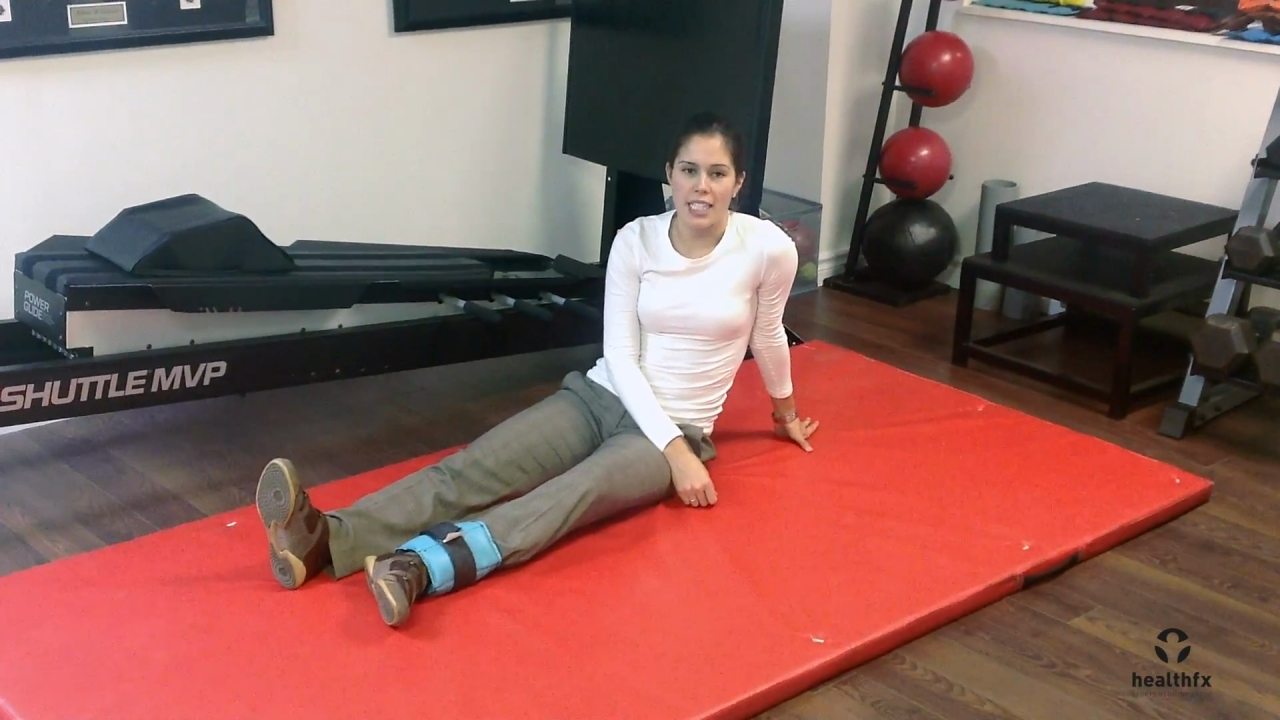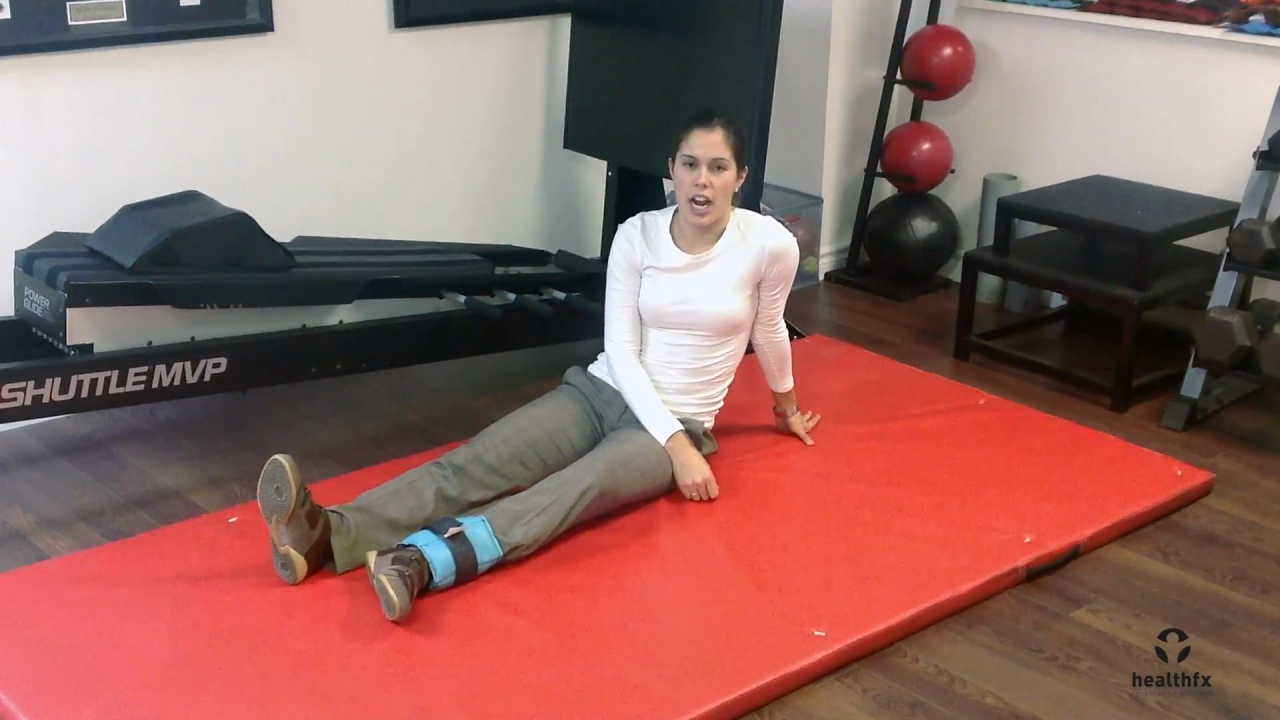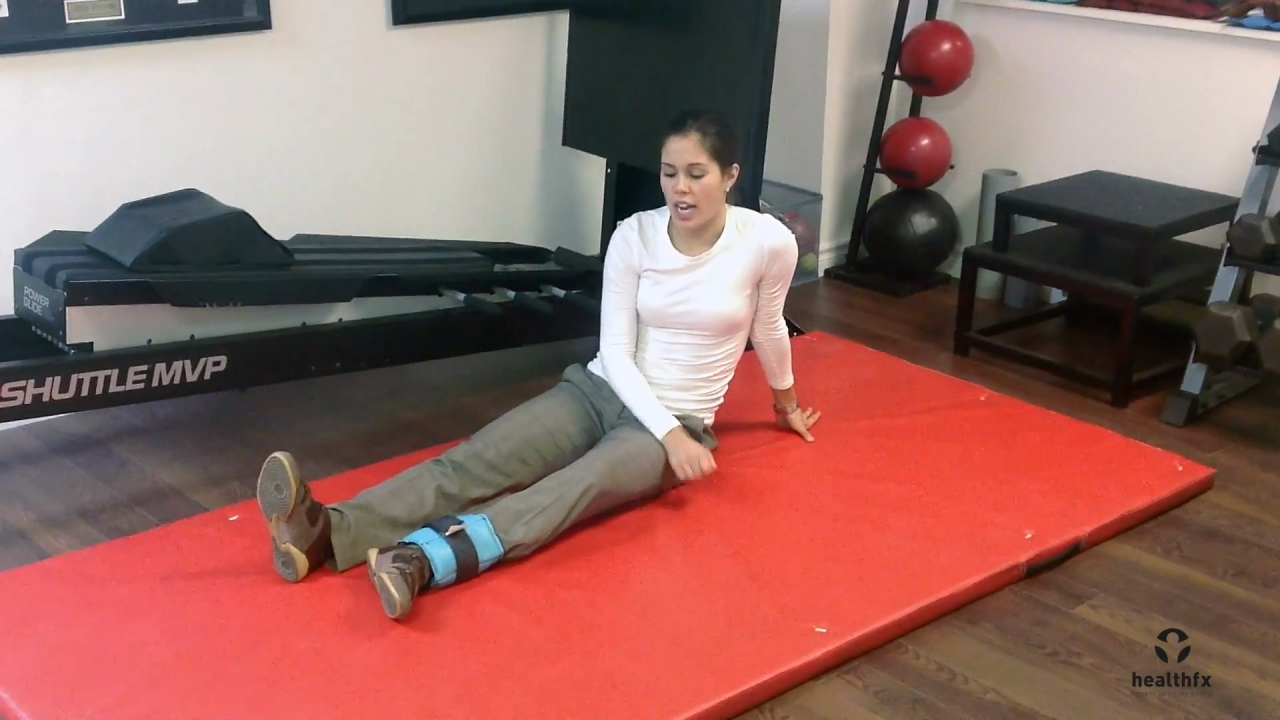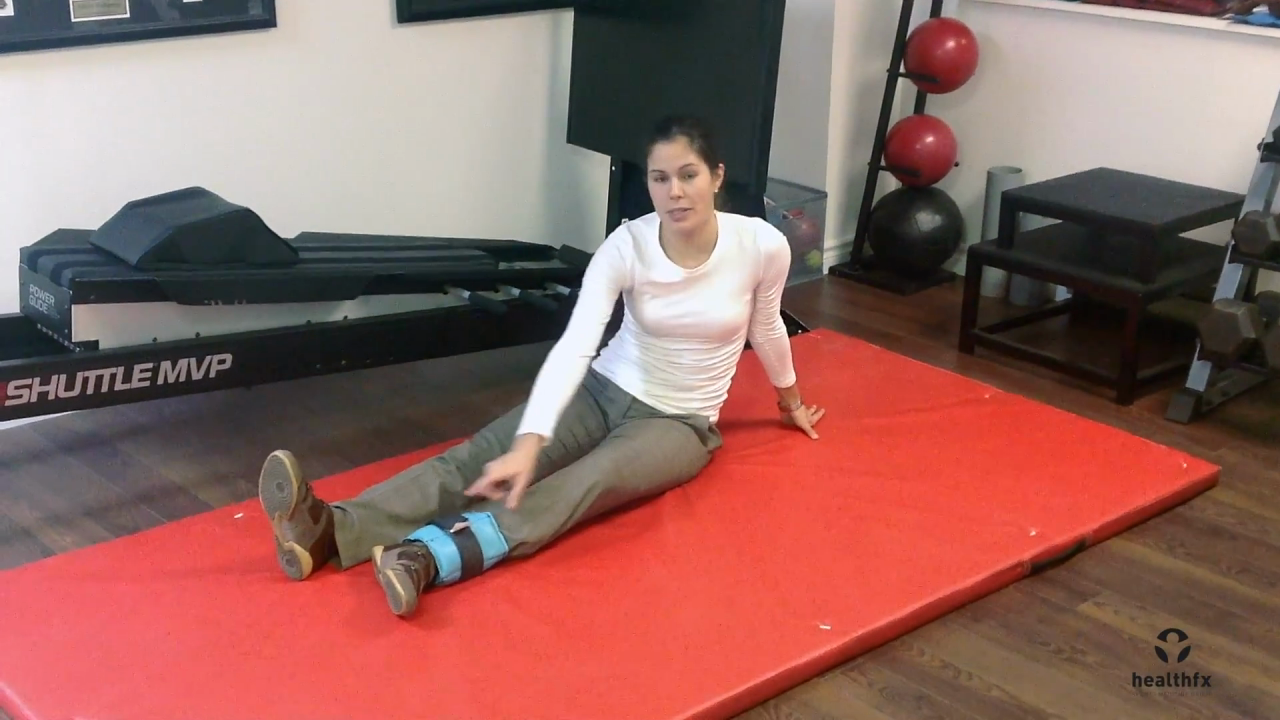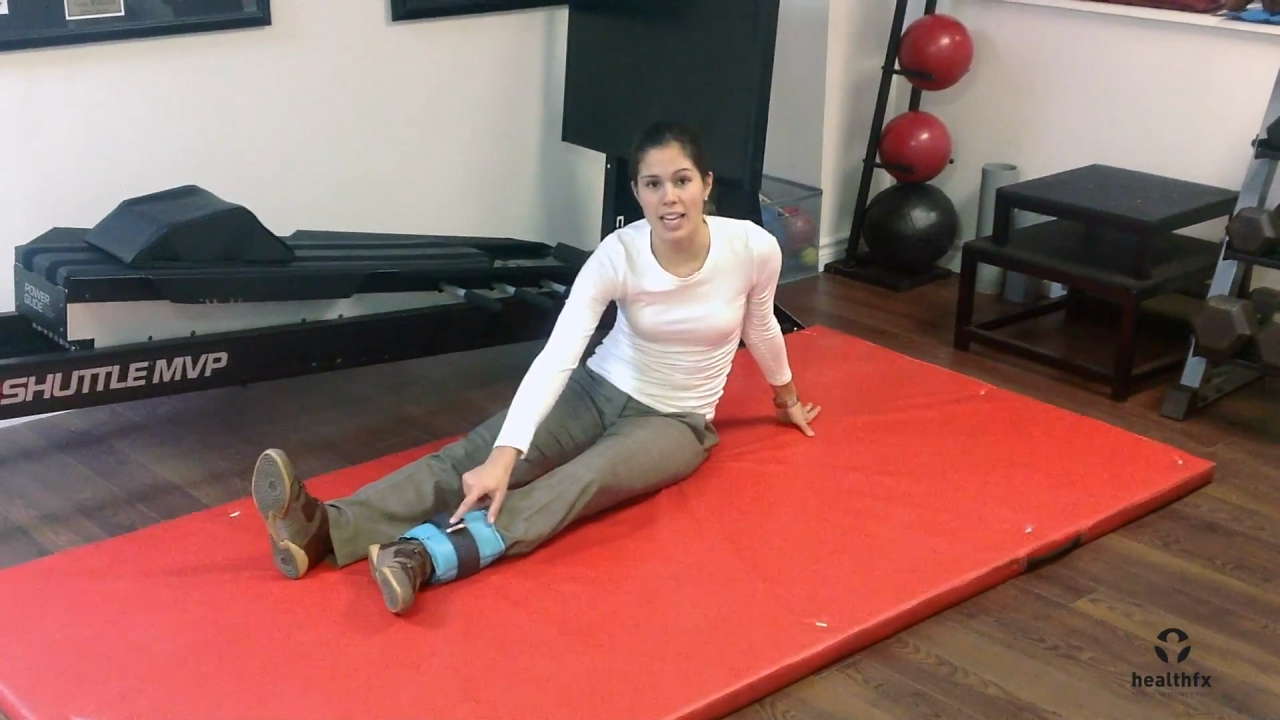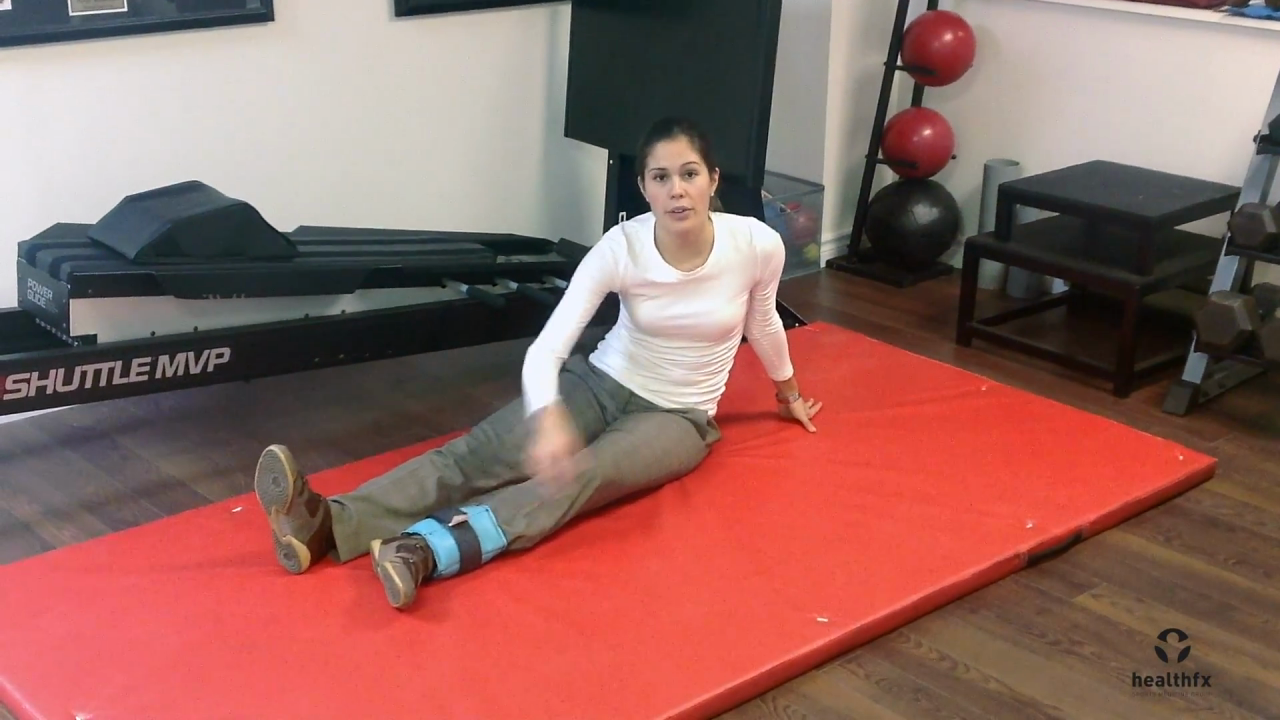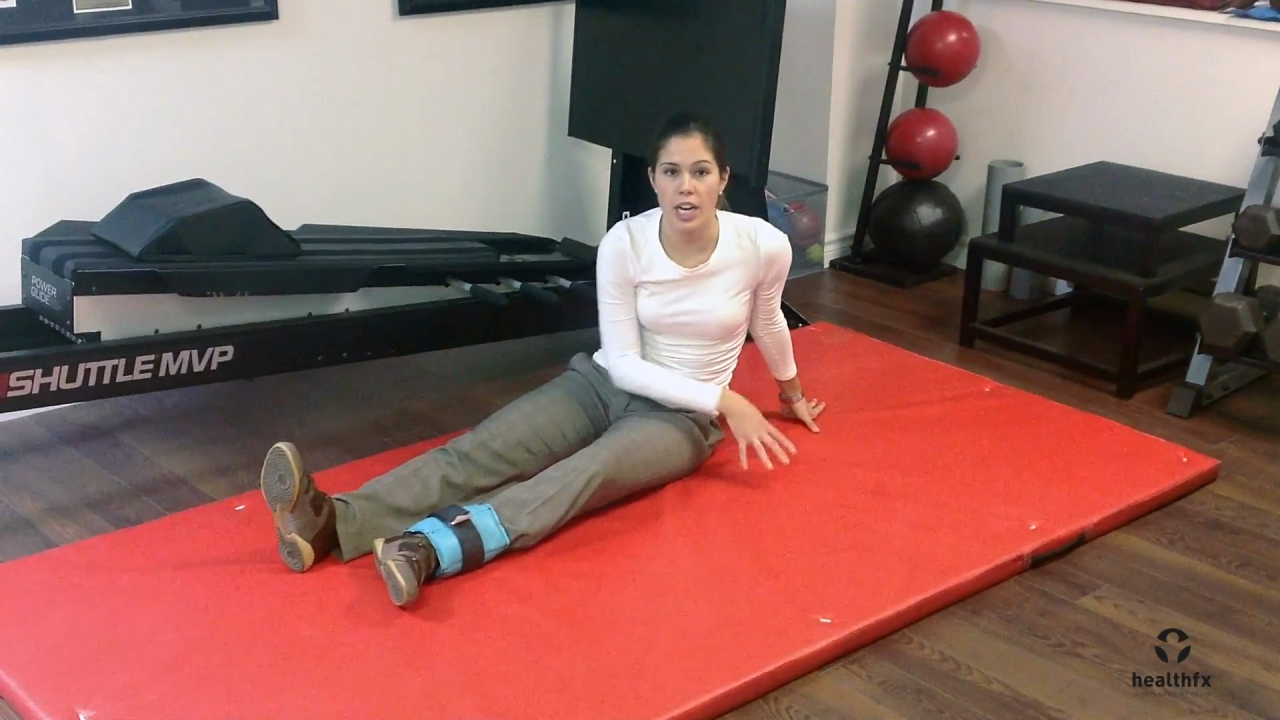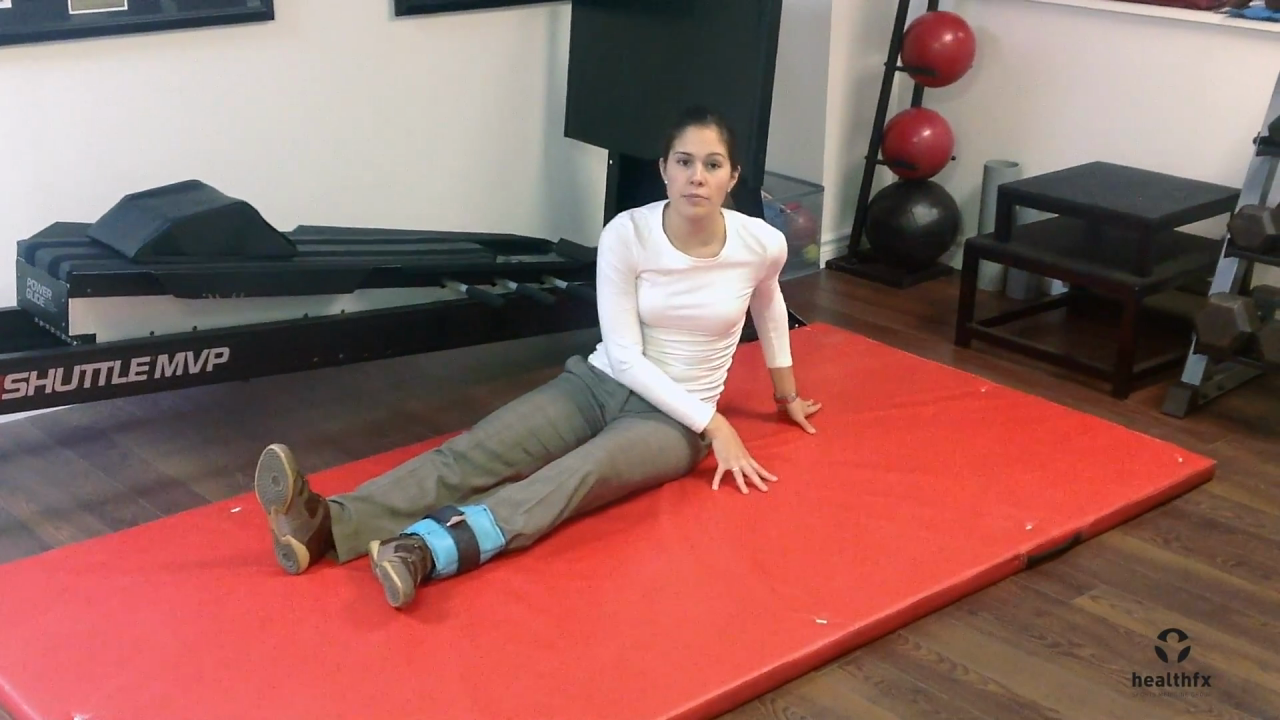
dt=0.4s
person 1, frame 1
left shoulder: (768, 248)
right shoulder: (636, 239)
left elbow: (768, 336)
right elbow: (620, 357)
left wrist: (784, 411)
right wrist: (673, 450)
left hip: (679, 429)
right hip: (598, 395)
left knee: (583, 489)
right knee: (473, 467)
left ankle: (421, 566)
right ankle: (324, 538)
person 1, frame 2
left shoulder: (769, 244)
right shoulder: (637, 234)
left elbow: (769, 332)
right elbow: (621, 351)
left wrist: (786, 406)
right wrist: (674, 445)
left hip: (680, 422)
right hip: (599, 390)
left knee: (585, 484)
right knee: (475, 462)
left ankle: (422, 562)
right ankle: (325, 532)
person 1, frame 3
left shoulder: (768, 242)
right shoulder: (634, 235)
left elbow: (768, 328)
right elbow: (615, 352)
left wrist: (786, 403)
right wrist: (668, 433)
left hip: (683, 421)
right hip: (599, 389)
left knee: (587, 481)
right knee: (474, 459)
left ankle: (424, 559)
right ankle: (326, 530)
person 1, frame 4
left shoulder: (763, 246)
right shoulder: (626, 246)
left elbow: (766, 328)
right elbow: (573, 347)
left wrist: (789, 400)
right wrist: (529, 442)
left hip: (679, 425)
right hip: (607, 391)
left knee: (594, 478)
right knee: (478, 458)
left ankle: (430, 556)
right ankle: (329, 528)
person 1, frame 5
left shoulder: (754, 248)
right shoulder: (616, 256)
left elbow: (760, 328)
right elbow: (556, 358)
left wrist: (785, 397)
right wrist: (504, 455)
left hip: (673, 423)
right hip: (599, 389)
left knee: (591, 476)
right knee: (471, 456)
left ankle: (425, 555)
right ankle: (324, 527)
person 1, frame 6
left shoulder: (758, 246)
right shoulder: (620, 248)
left elbow: (762, 323)
right elbow: (547, 347)
left wrist: (788, 393)
right wrist: (548, 416)
left hip: (675, 419)
right hip: (599, 383)
left knee: (592, 472)
right knee: (479, 450)
left ankle: (428, 551)
right ankle: (326, 522)
person 1, frame 7
left shoulder: (764, 247)
right shoulder: (623, 244)
left elbow: (767, 322)
right elbow: (623, 365)
left wrist: (791, 393)
right wrist: (723, 400)
left hip: (681, 417)
right hip: (605, 383)
left knee: (595, 470)
right knee: (479, 449)
left ankle: (430, 548)
right ankle: (331, 521)
person 1, frame 8
left shoulder: (763, 244)
right shoulder: (626, 234)
right elbow: (625, 357)
left wrist: (785, 388)
right wrist: (714, 424)
left hip: (673, 420)
right hip: (598, 382)
left knee: (588, 469)
right knee: (476, 451)
left ankle: (426, 551)
right ankle: (327, 522)
